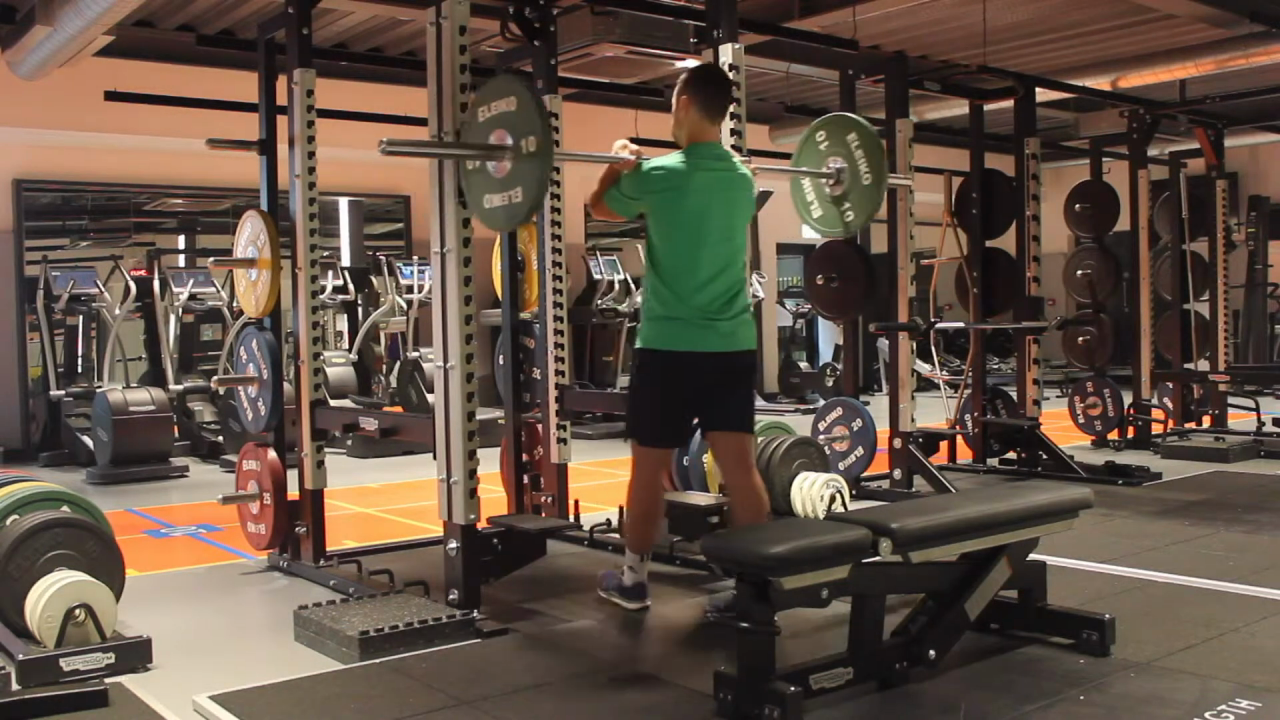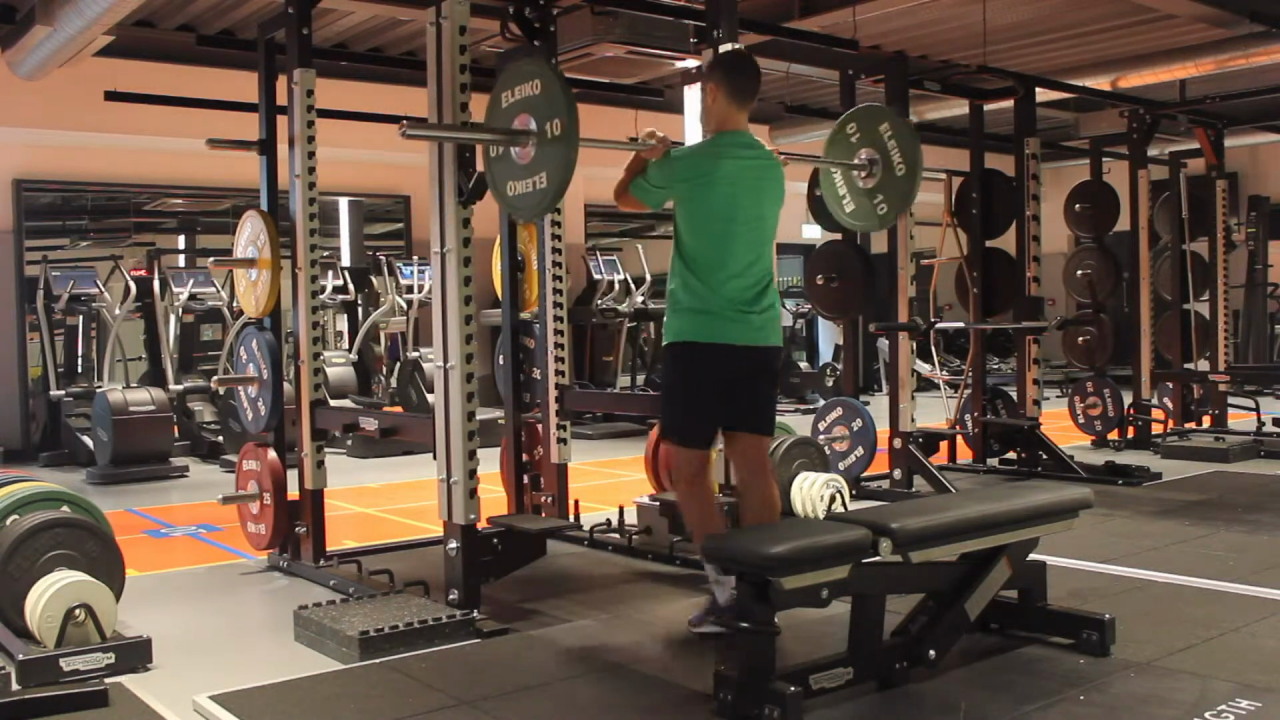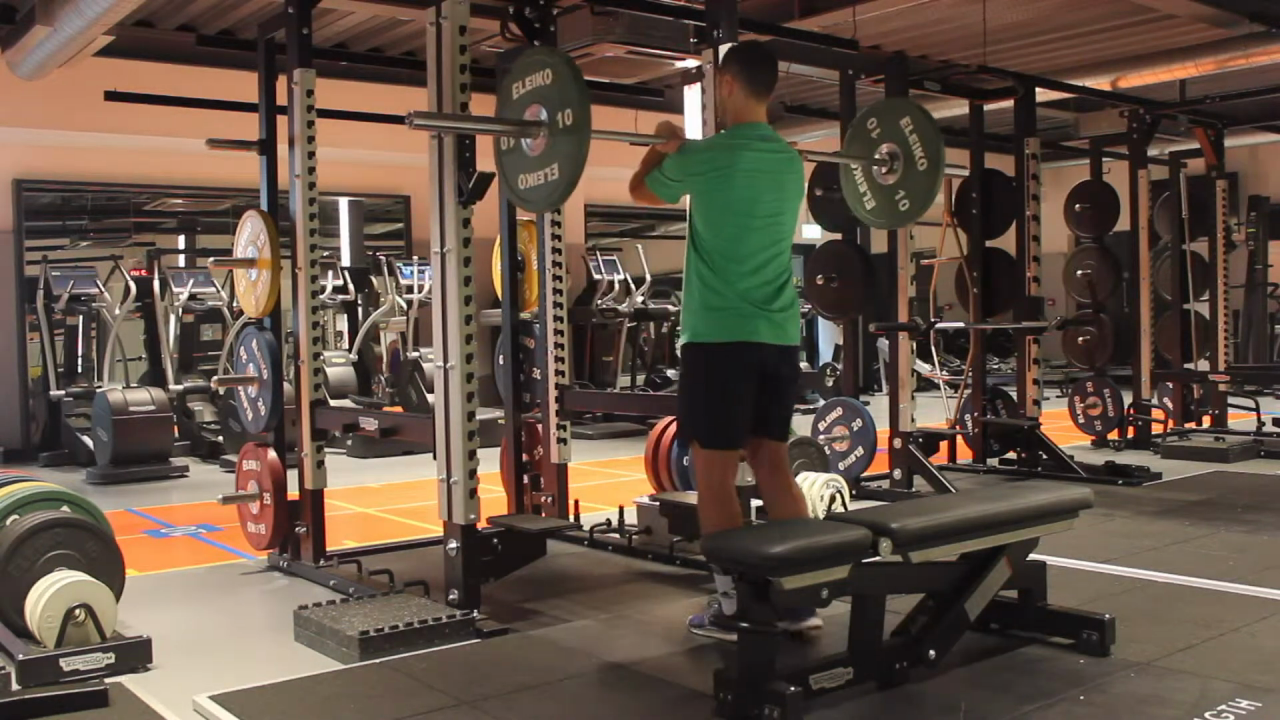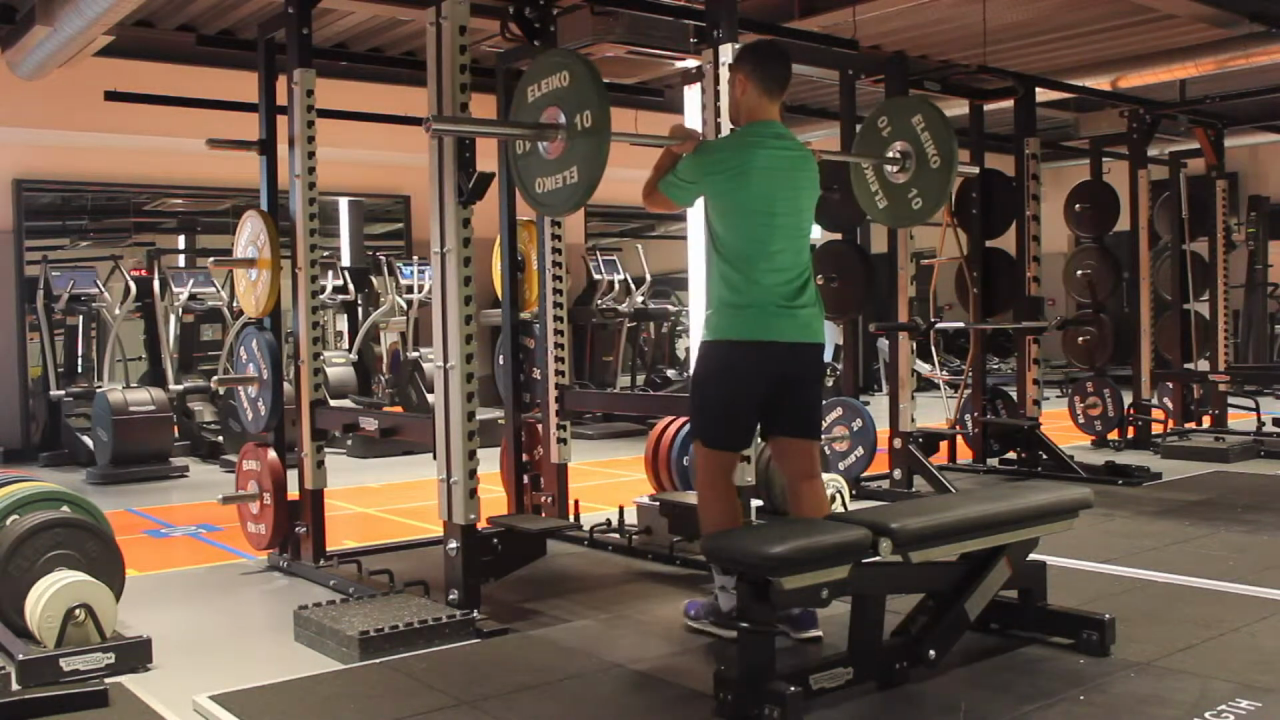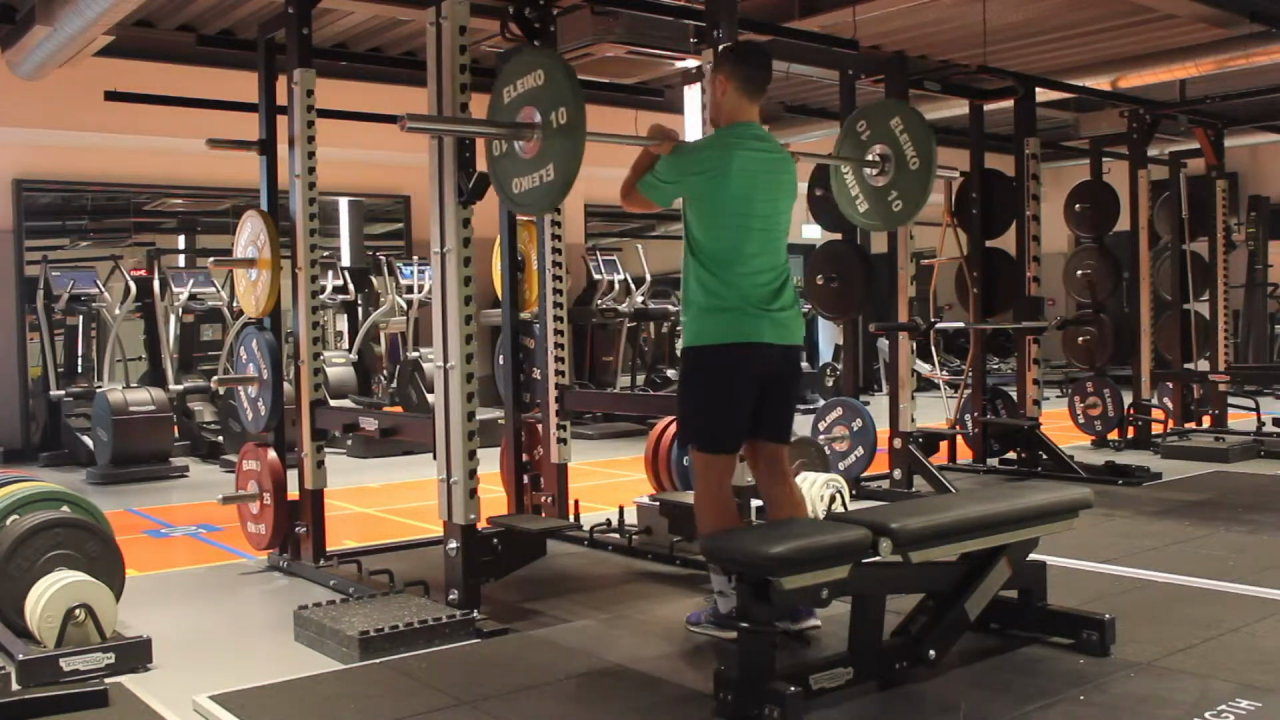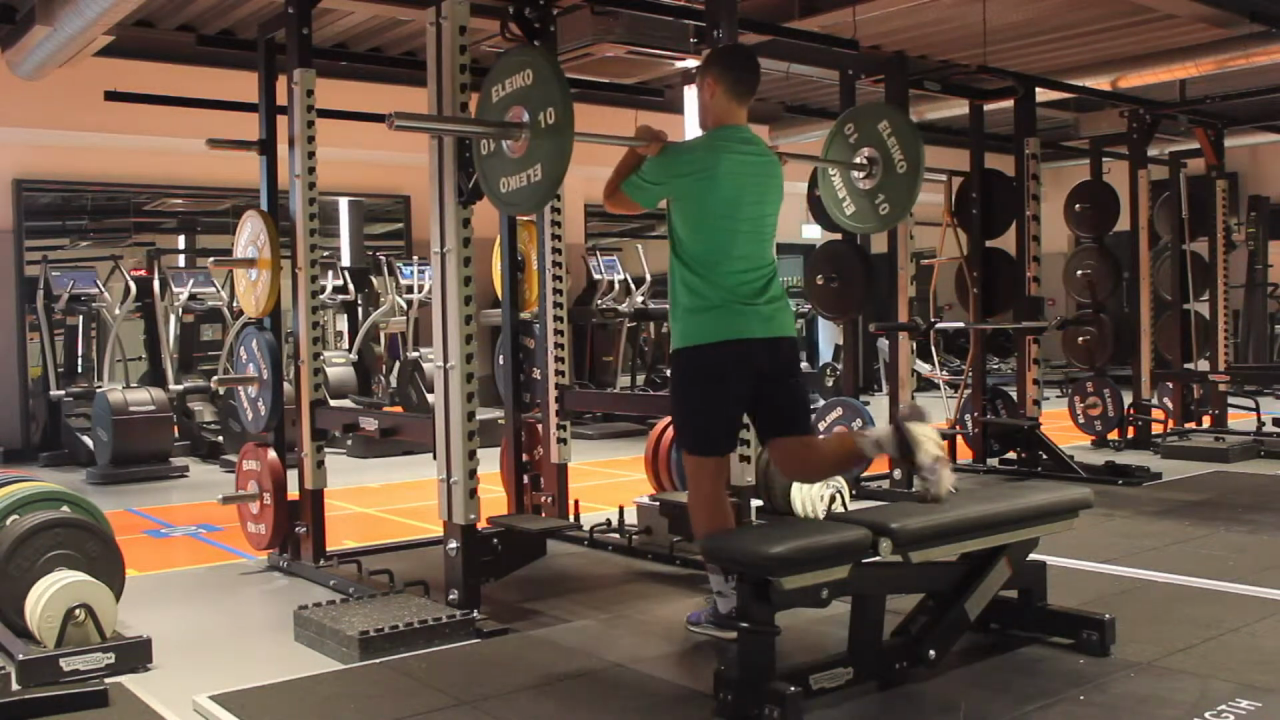
dt=0.4s
person 1, frame 1
left shoulder: (658, 175)
right shoulder: (743, 178)
left elbow: (599, 207)
left wrist: (618, 165)
left hip: (668, 344)
right hip: (733, 344)
left knee: (649, 467)
right knee: (739, 465)
left ankle: (632, 580)
person 1, frame 2
left shoulder: (687, 163)
right shoulder: (772, 167)
left elbow: (625, 197)
left wrist: (647, 153)
left hip: (700, 336)
right hip: (762, 338)
left knee: (688, 465)
right knee: (754, 465)
left ankle: (728, 590)
person 1, frame 3
left shoulder: (703, 156)
right shoulder: (791, 162)
left elbow: (641, 190)
left wrist: (663, 145)
left hip: (719, 337)
right hip: (780, 336)
left knee: (715, 473)
right knee: (773, 466)
left ankle: (731, 606)
person 1, frame 4
left shoulder: (719, 155)
right shoulder: (806, 160)
left elbow: (654, 198)
left wrist: (677, 149)
left hip: (740, 335)
right hip: (801, 336)
left knee: (713, 467)
right knee: (802, 469)
left ankle: (728, 602)
right ankle: (805, 606)
person 1, frame 5
left shoulder: (699, 156)
right shoulder: (784, 161)
left elbow: (633, 198)
left wrist: (655, 150)
left hip: (721, 338)
right hip: (782, 335)
left knee: (713, 473)
right knee: (772, 463)
left ankle: (729, 607)
person 1, frame 6
left shoulder: (683, 159)
right shoulder: (769, 163)
left elbow: (616, 199)
left wrist: (640, 151)
left hip: (708, 339)
right hip: (771, 332)
left knee: (705, 478)
right knee: (800, 458)
left ankle: (727, 607)
right ankle: (900, 438)
